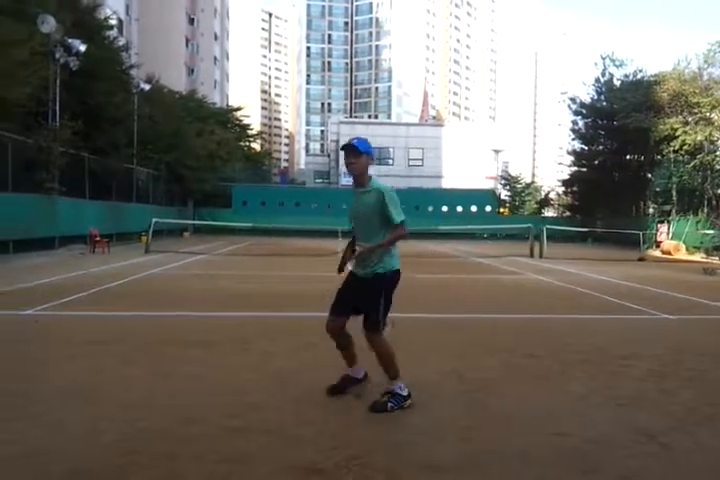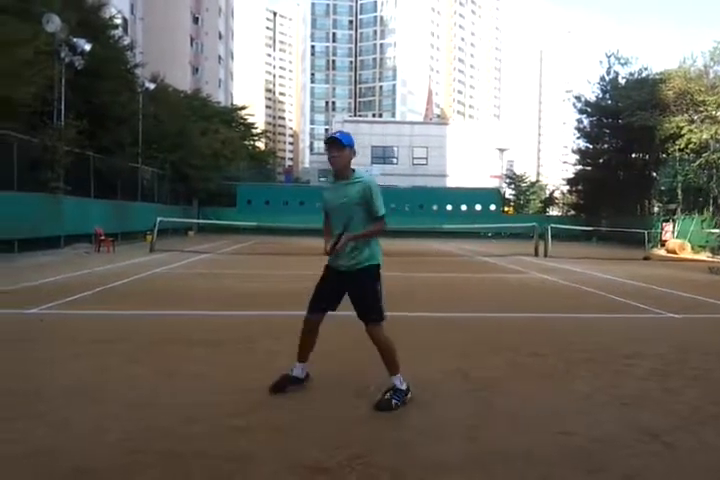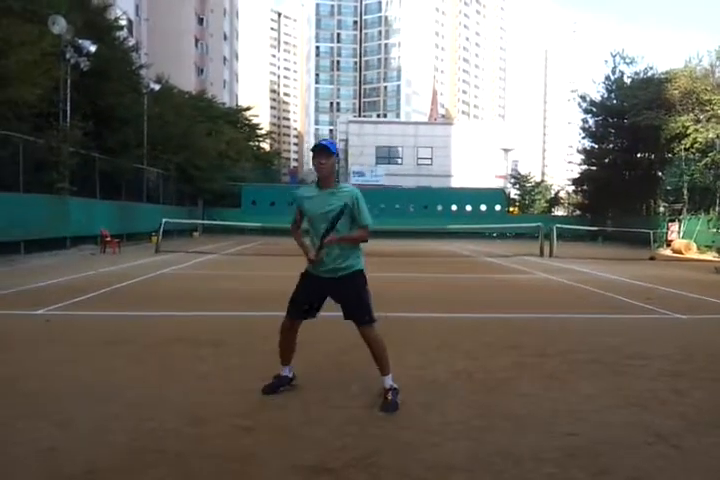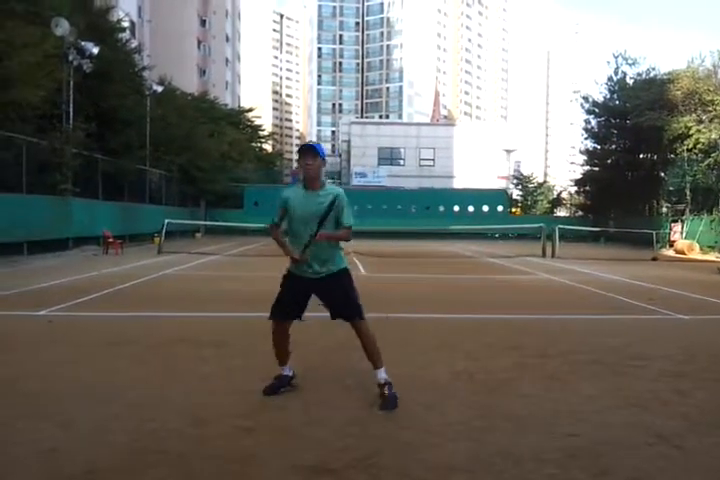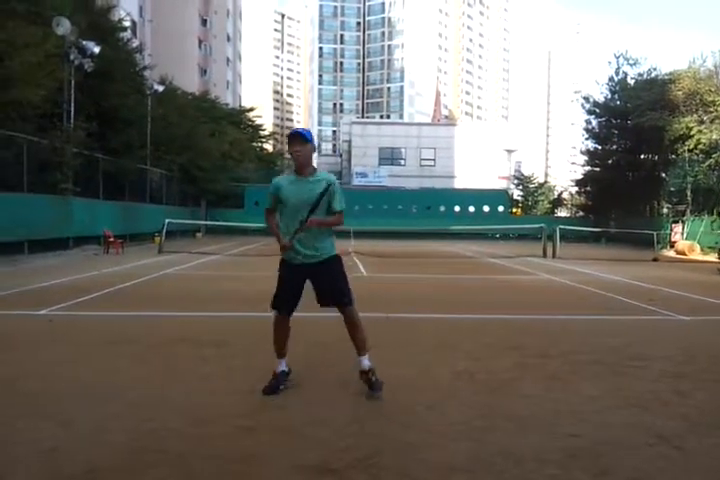
dt=0.1s
person 1, frame 1
left shoulder: (383, 191)
right shoulder: (353, 193)
left elbow: (401, 231)
left wrist: (370, 249)
right wrist: (353, 245)
left hip: (382, 272)
right hip: (360, 271)
left knee: (373, 333)
right knee: (333, 325)
left ankle: (399, 391)
right ankle: (355, 372)
person 1, frame 2
left shoulder: (367, 185)
right shoulder: (326, 188)
left elbow: (381, 225)
left wrist: (353, 237)
right wrist: (329, 241)
left hip: (365, 265)
right hip: (337, 265)
left knee: (374, 327)
right knee: (312, 319)
left ankle: (399, 386)
right ankle: (299, 372)
person 1, frame 3
left shoulder: (352, 194)
right shoulder: (303, 195)
left elbow: (364, 234)
right elbow: (296, 228)
left wrist: (338, 238)
right wrist: (306, 250)
left hip: (348, 271)
right hip: (316, 271)
left knee: (367, 329)
right knee: (290, 323)
left ankle: (389, 386)
right ankle: (286, 374)
person 1, frame 4
left shoulder: (337, 195)
right shoulder: (288, 196)
left elbow: (347, 233)
right elbow: (275, 229)
left wrist: (327, 235)
right wrist: (288, 251)
left hip: (333, 270)
right hip: (299, 272)
left knee: (359, 324)
right knee: (280, 324)
left ankle: (383, 381)
right ankle: (285, 373)
person 1, frame 5
left shoulder: (328, 181)
right shoulder: (279, 183)
left elbow: (339, 218)
right elbow: (270, 215)
left wrist: (318, 221)
right wrist: (279, 238)
left hip: (325, 256)
right hip: (292, 259)
left knee: (348, 310)
right knee: (282, 316)
left ankle: (366, 368)
right ankle: (282, 370)
